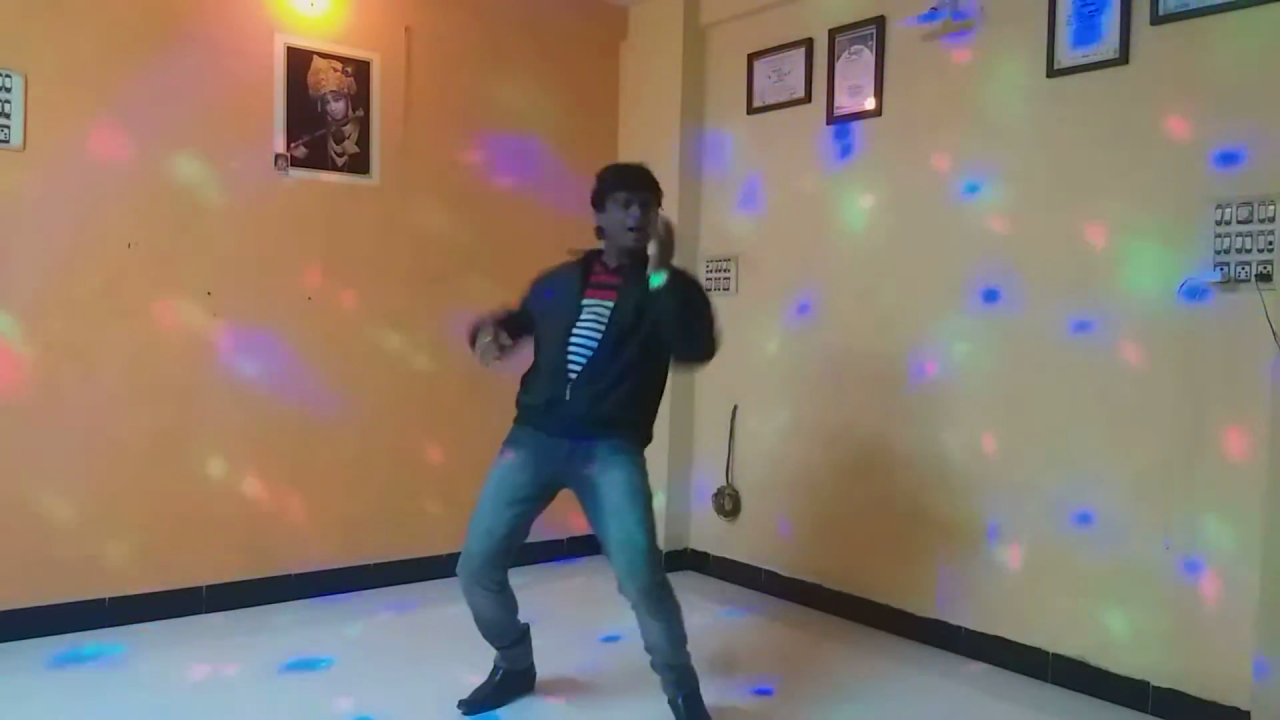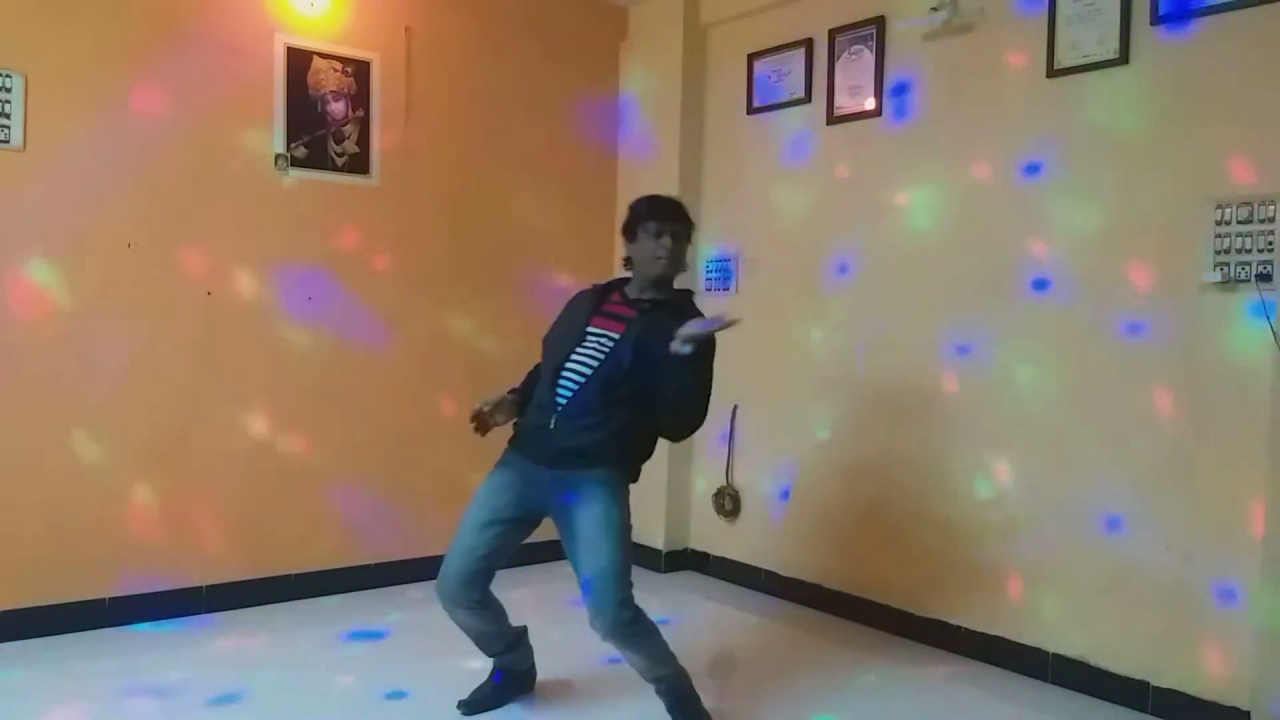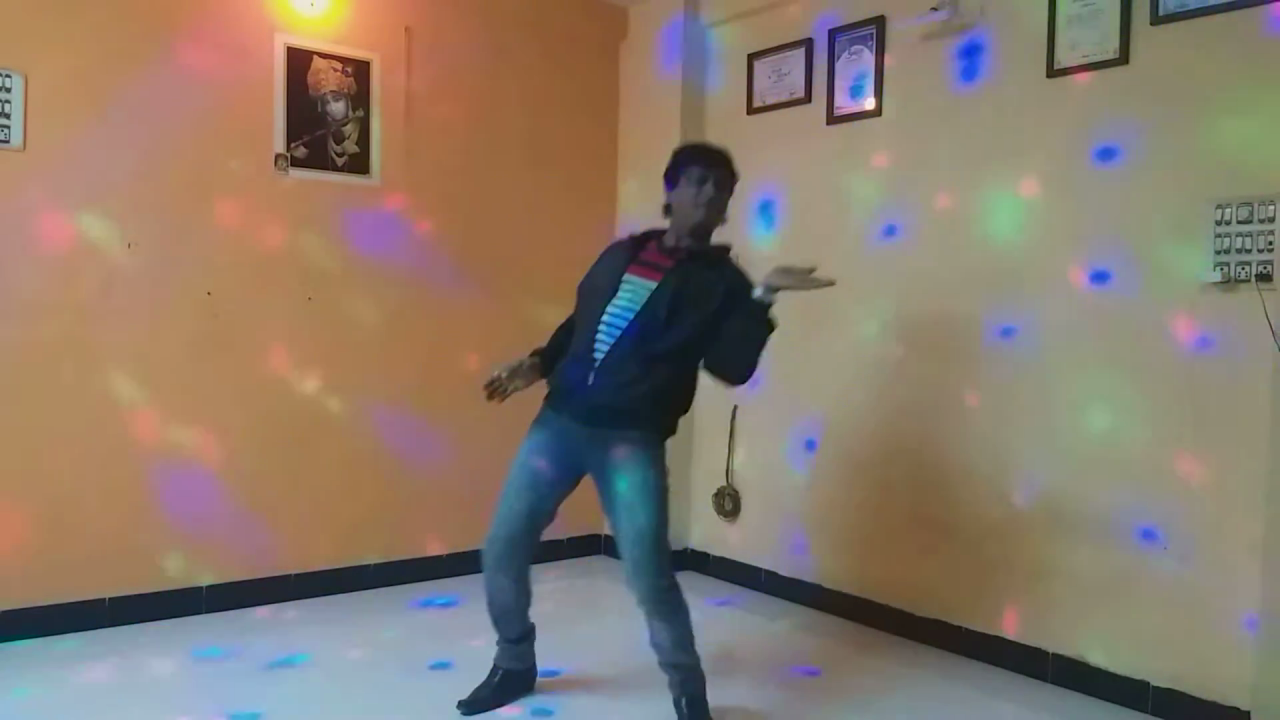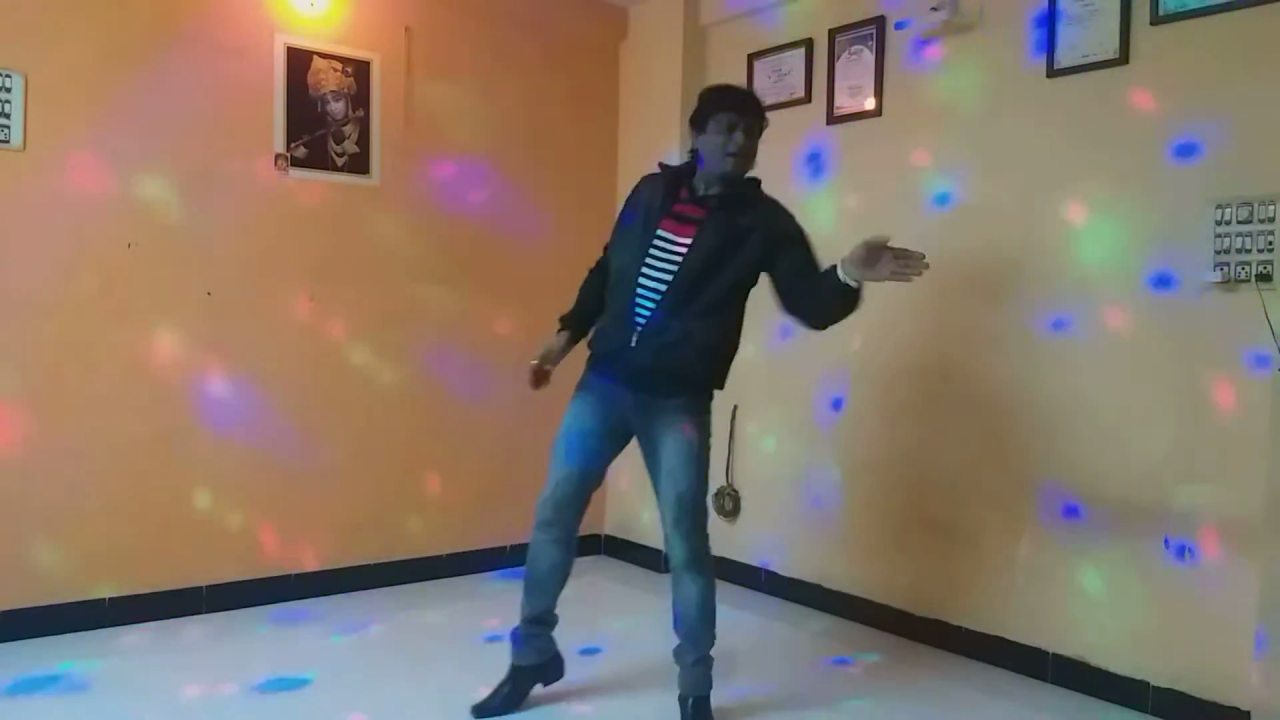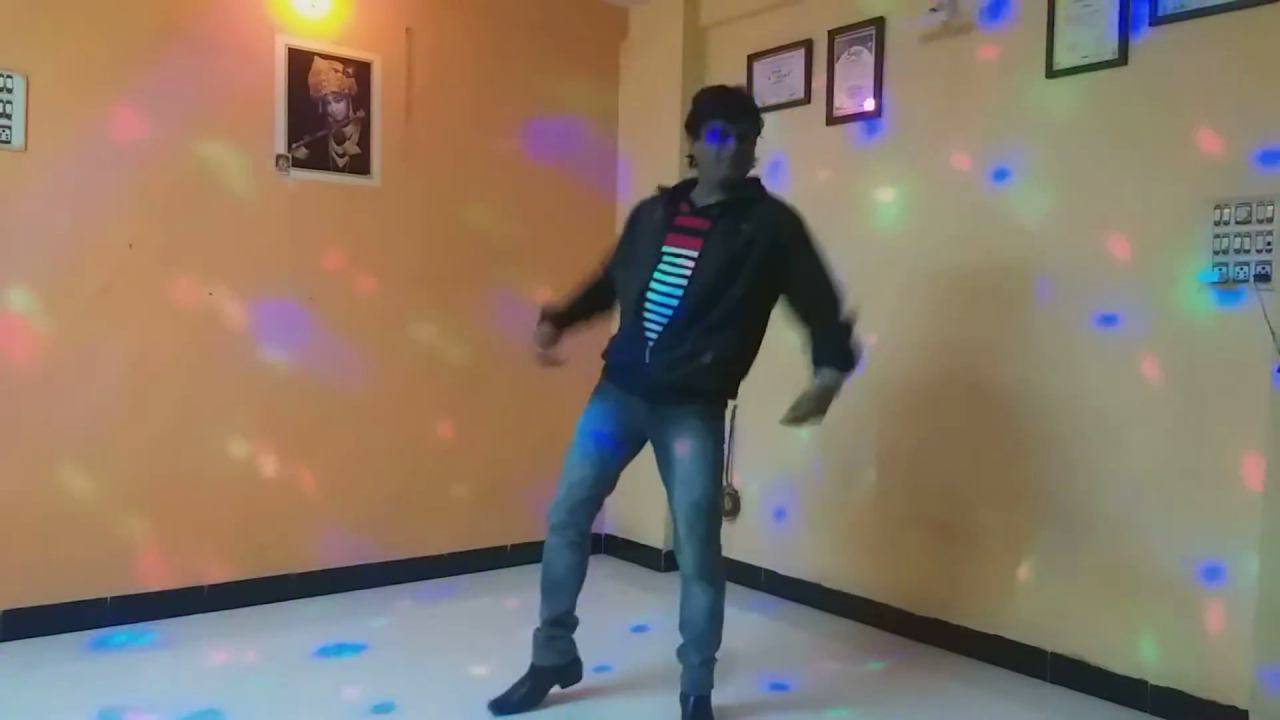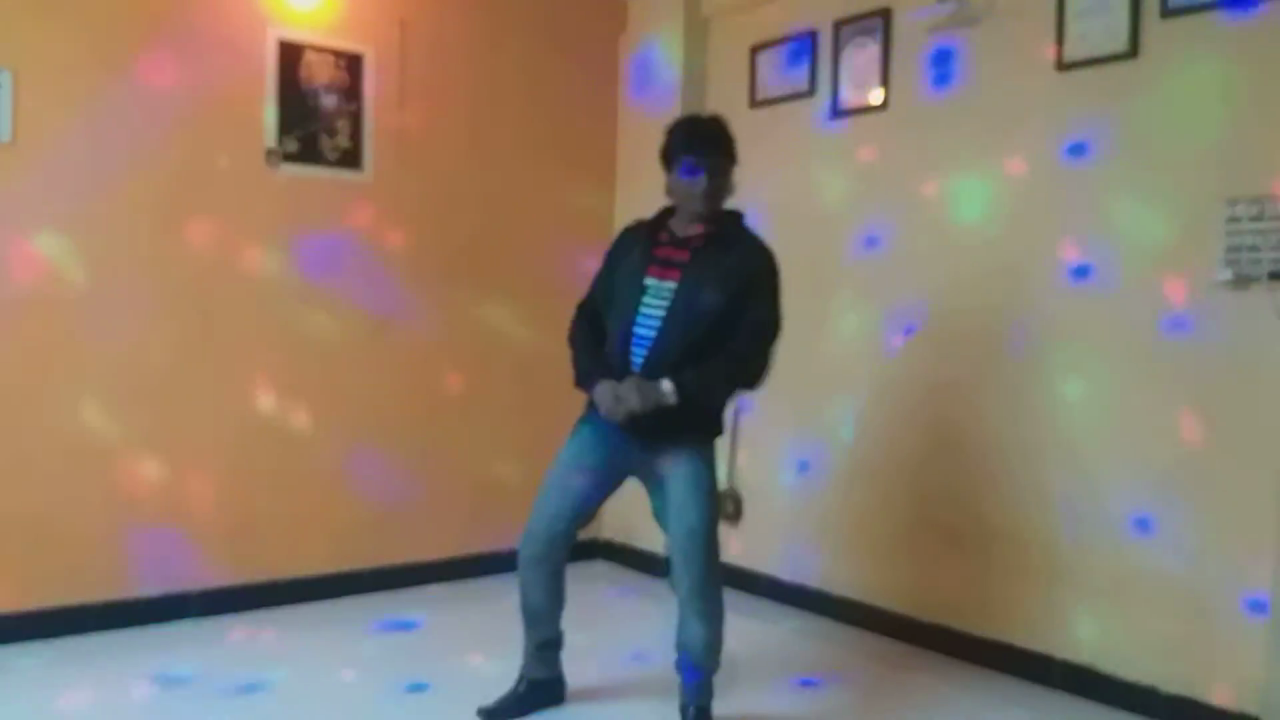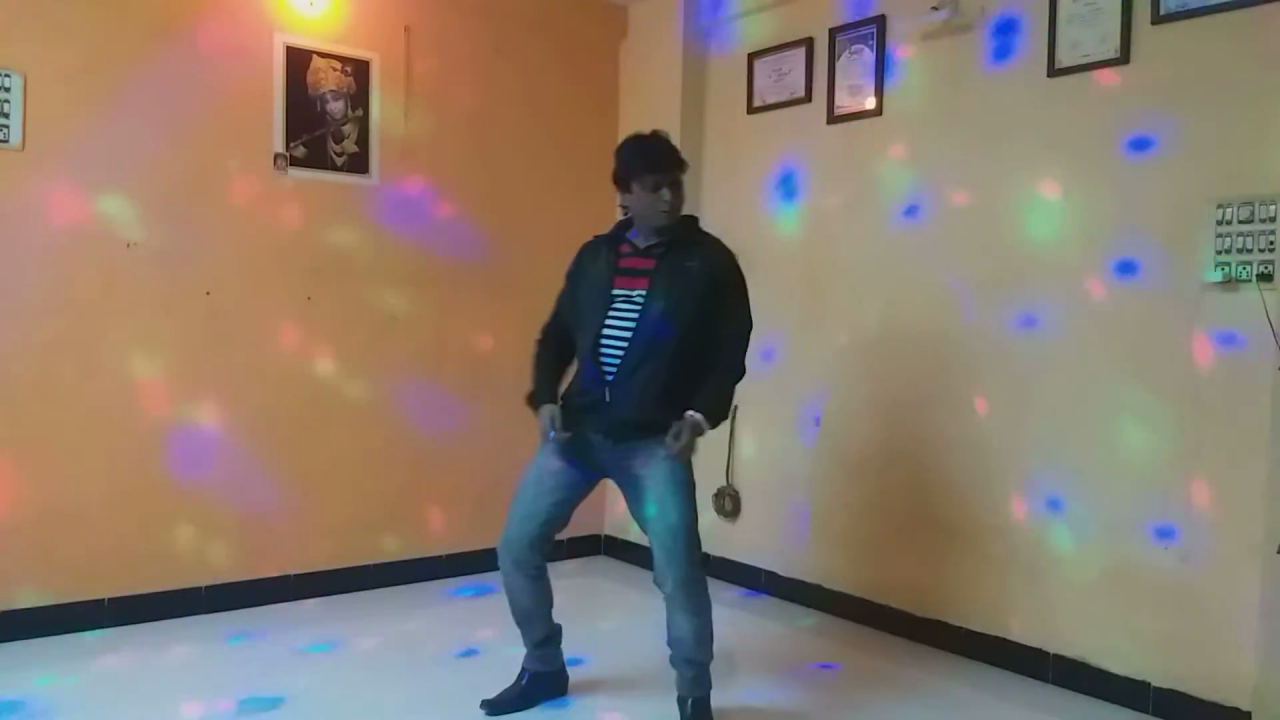
dt=0.3s
person 1, frame 1
left shoulder: (672, 289)
right shoulder: (565, 277)
left elbow: (696, 350)
right elbow: (522, 321)
left wrist: (660, 273)
right wrist: (493, 328)
left hip: (609, 449)
right hip: (533, 437)
left knee: (641, 577)
right knee: (477, 568)
right ankle: (515, 665)
person 1, frame 2
left shoulder: (686, 326)
right shoulder: (585, 303)
left elbow: (679, 424)
left wrist: (685, 350)
right wrist: (512, 401)
left hip: (595, 479)
right hip: (523, 463)
left knee: (610, 612)
right knee: (456, 586)
right ankle: (514, 666)
person 1, frame 3
left shoulder: (722, 282)
right shoulder: (622, 253)
left elbow: (731, 366)
left wrist: (763, 299)
right wrist: (535, 365)
left hip: (632, 437)
right hip: (559, 419)
left knee: (648, 576)
right knee: (503, 550)
right ankle: (514, 664)
person 1, frame 4
left shoulder: (764, 222)
right shoulder: (651, 192)
left elbow: (812, 305)
right elbow: (607, 271)
left wrist: (850, 273)
right wrist: (569, 332)
left hip: (678, 399)
right hip: (603, 381)
left knee: (686, 543)
right knee: (554, 515)
right ankle: (533, 655)
person 1, frame 5
left shoulder: (771, 224)
right shoulder: (653, 212)
left elbow: (820, 304)
right elbow: (614, 283)
left wrist: (831, 366)
right wrist: (556, 318)
left hip: (694, 405)
right hip: (620, 386)
left knee: (696, 551)
right knee: (565, 520)
right ankle: (553, 659)
person 1, frame 6
left shoulder: (747, 259)
right shoulder: (633, 243)
left elbow: (750, 360)
right elbow: (589, 321)
left wrist: (665, 392)
right wrist: (596, 383)
left hip: (681, 438)
right hip: (604, 422)
left knee: (695, 577)
right knee: (539, 546)
person 1, frame 7
left shoulder: (708, 262)
right shoulder: (594, 257)
left elbow: (729, 352)
right elbow: (556, 336)
left wrist: (699, 415)
right wrist: (543, 400)
left hip: (656, 439)
right hip: (578, 429)
left knee: (679, 572)
right knee: (518, 546)
right ankle: (544, 668)
